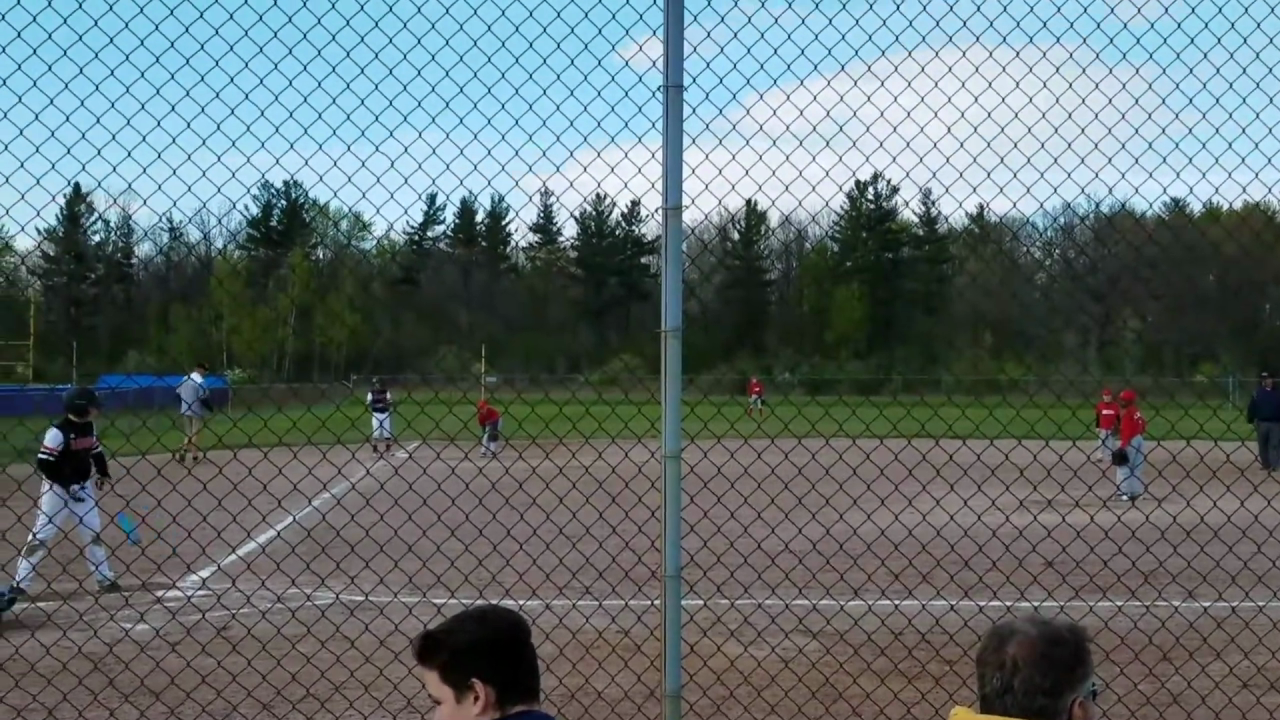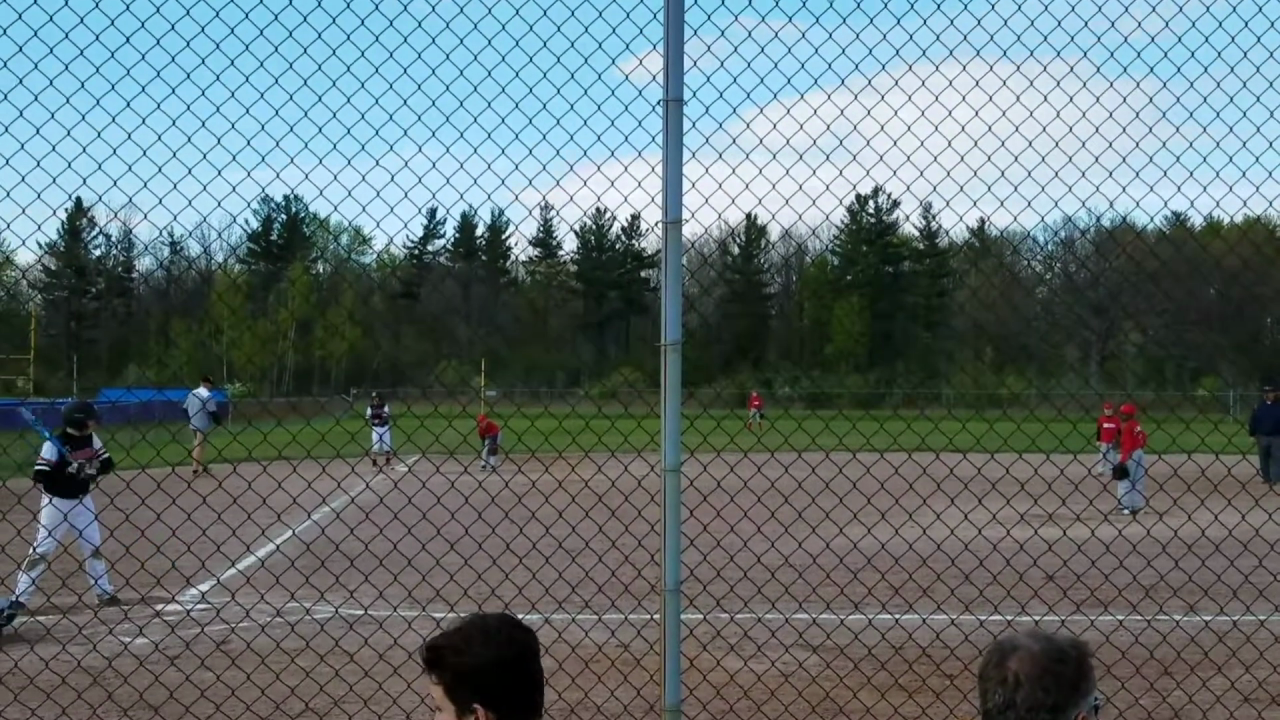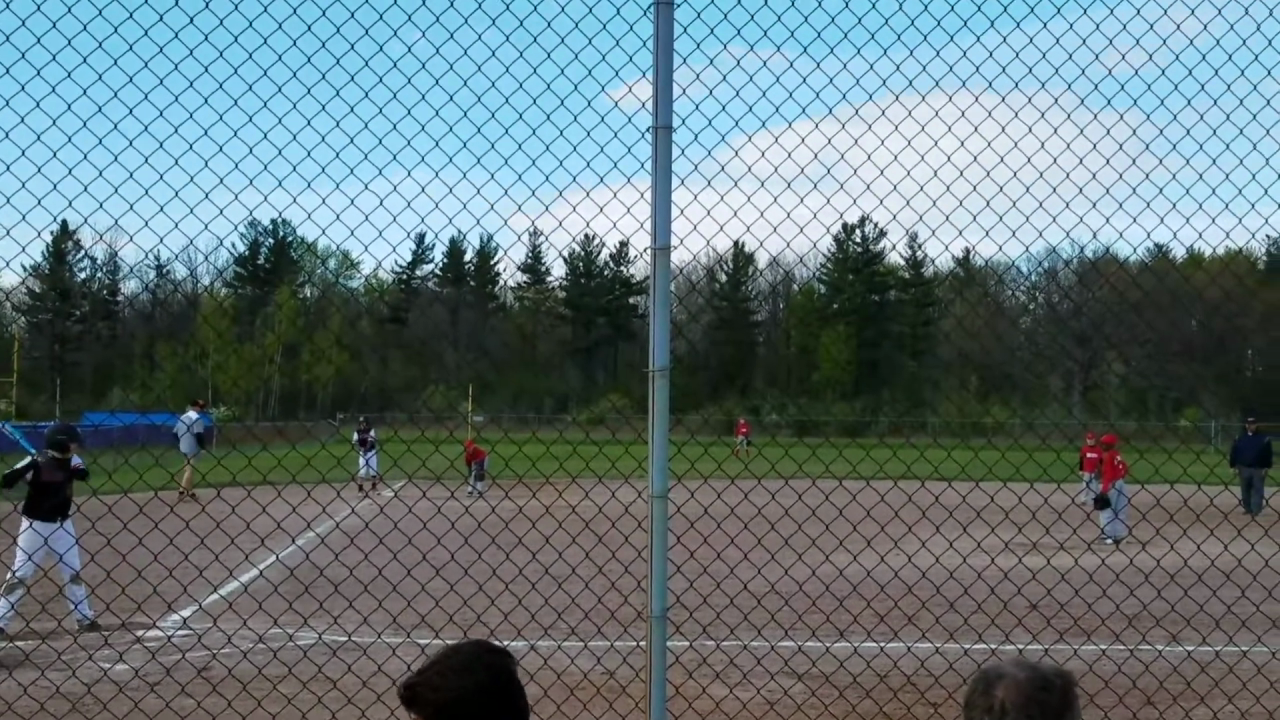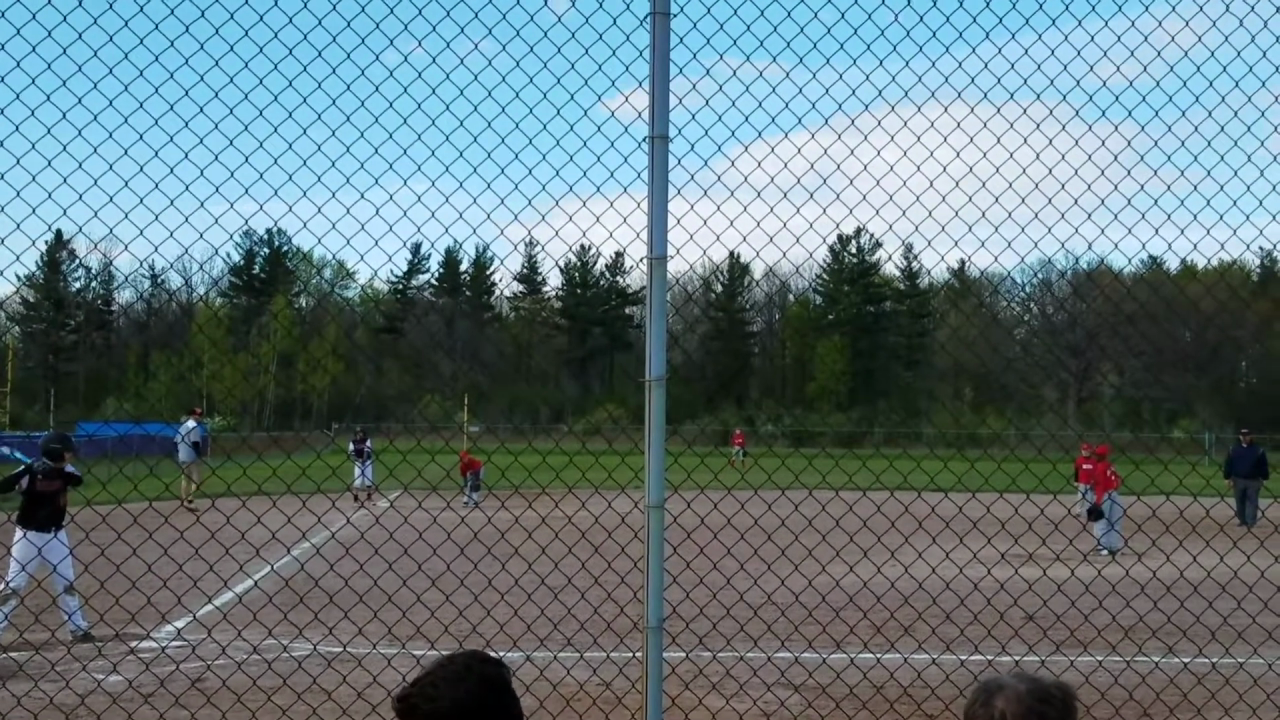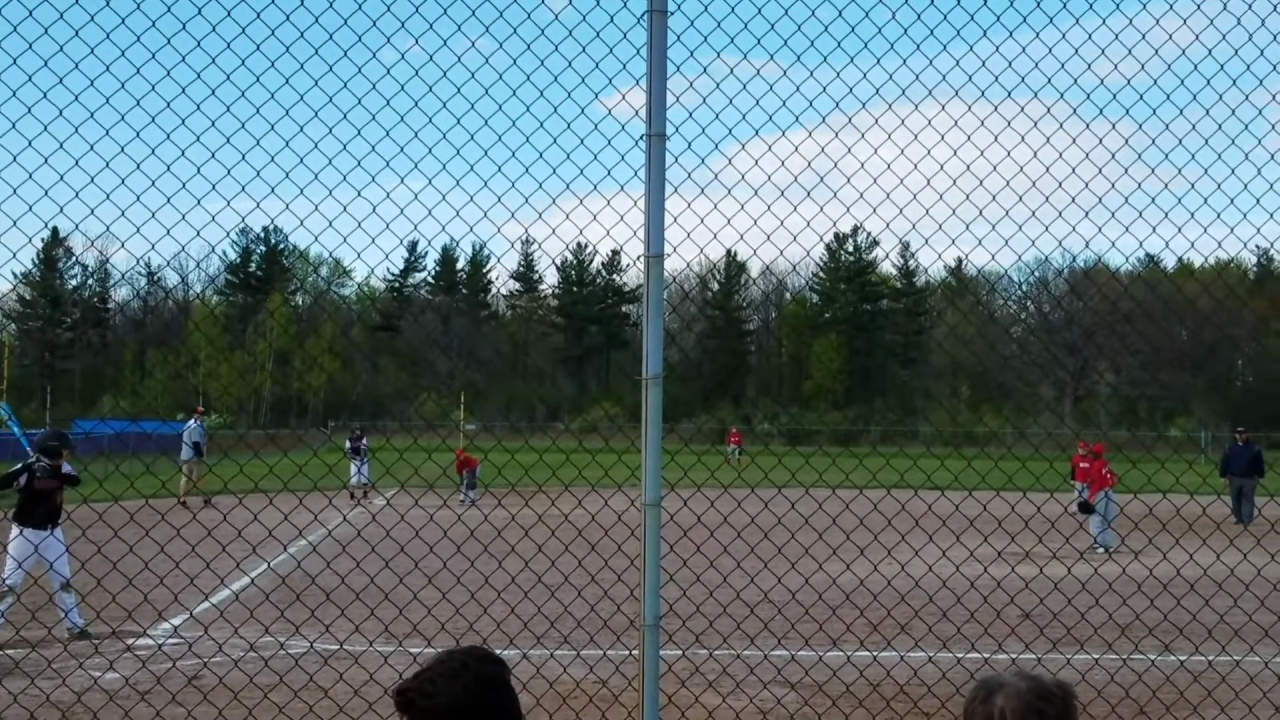
dt=0.3s
person 1, frame 1
left shoulder: (90, 427)
right shoulder: (58, 431)
left elbow: (97, 454)
right elbow: (43, 464)
left wrist: (102, 474)
right wrist: (66, 487)
left hip: (83, 488)
right hip: (56, 489)
left knee: (94, 532)
right knee: (41, 537)
left ankle: (104, 579)
right ankle: (18, 587)
person 1, frame 2
left shoulder: (91, 439)
right shoulder: (55, 443)
left elbow: (108, 462)
right elbow: (39, 477)
left wrist: (95, 470)
right wrist: (66, 470)
left hip: (82, 501)
right hip: (56, 502)
left knee: (94, 546)
right knee: (42, 550)
left ankle: (105, 593)
person 1, frame 3
left shoulder: (71, 460)
right shoulder: (35, 461)
left elbow: (84, 474)
left wrist: (57, 465)
right wrist: (34, 463)
left hip: (62, 524)
right hip: (36, 525)
left knee: (73, 572)
right knee: (20, 575)
left ankle: (85, 619)
person 1, frame 4
left shoulder: (64, 470)
right shoulder: (30, 472)
left elbow: (78, 480)
left wrist: (51, 471)
right wrist: (28, 469)
left hip: (56, 534)
right hip: (29, 535)
left knee: (67, 582)
left ankle: (79, 629)
person 1, frame 5
left shoulder: (61, 467)
right shoulder: (28, 469)
left elbow: (75, 481)
left wrist: (50, 472)
right wrist: (28, 466)
left hip: (52, 532)
right hip: (25, 532)
left knee: (63, 579)
left ankle: (75, 626)
